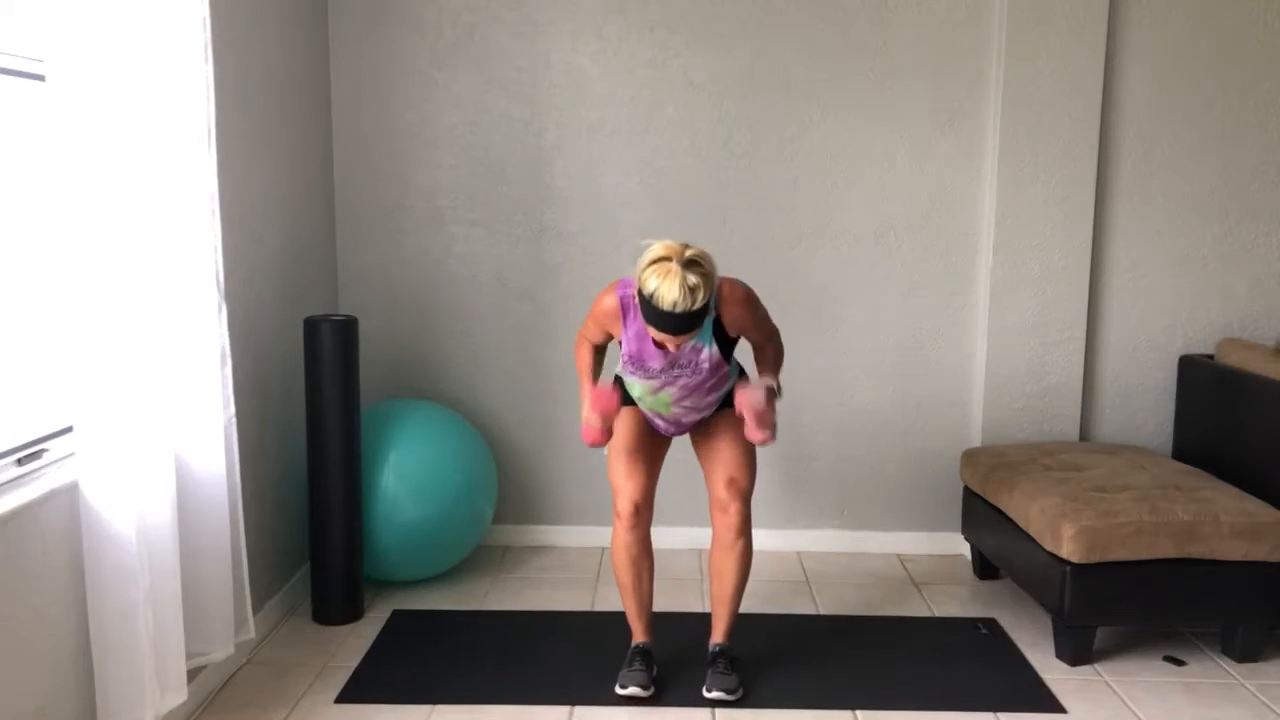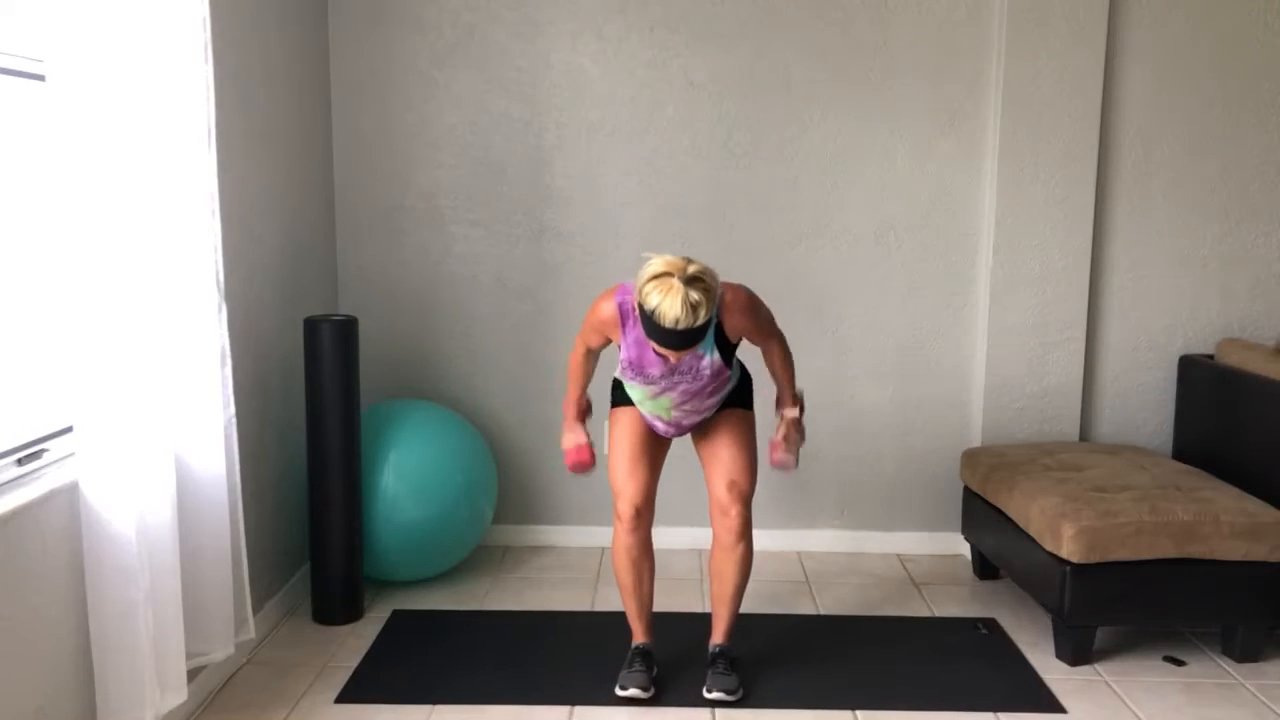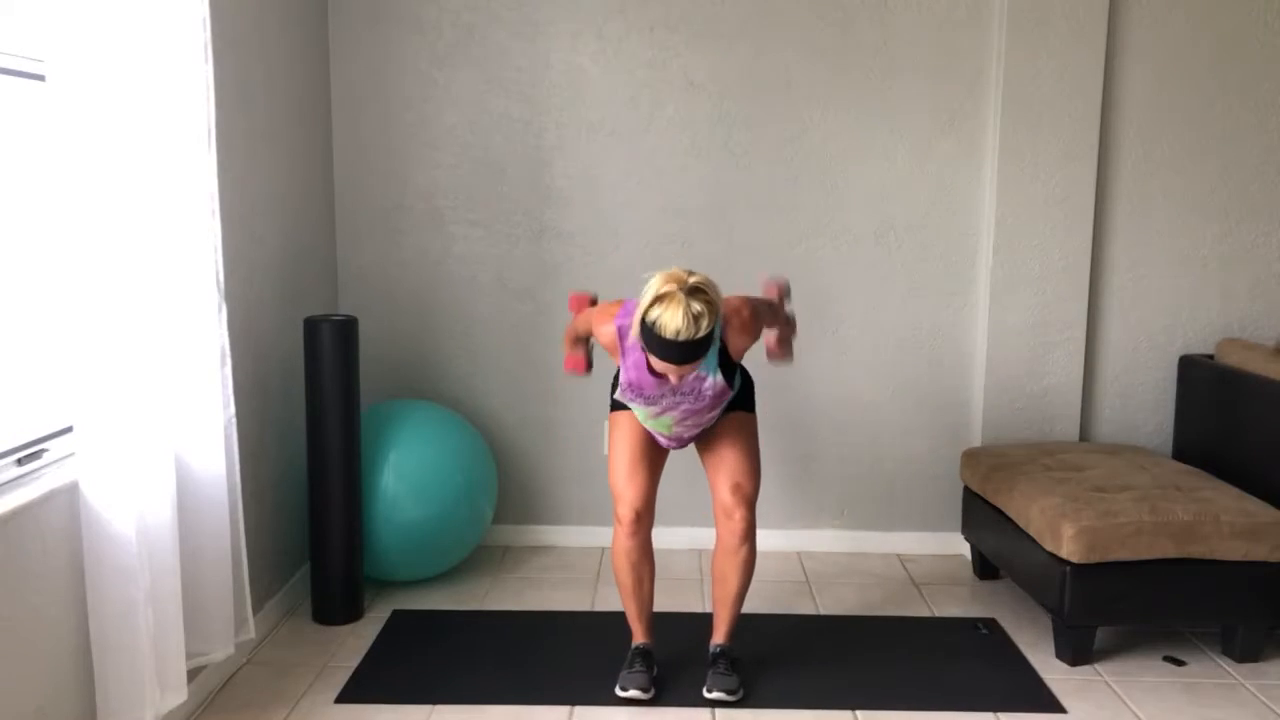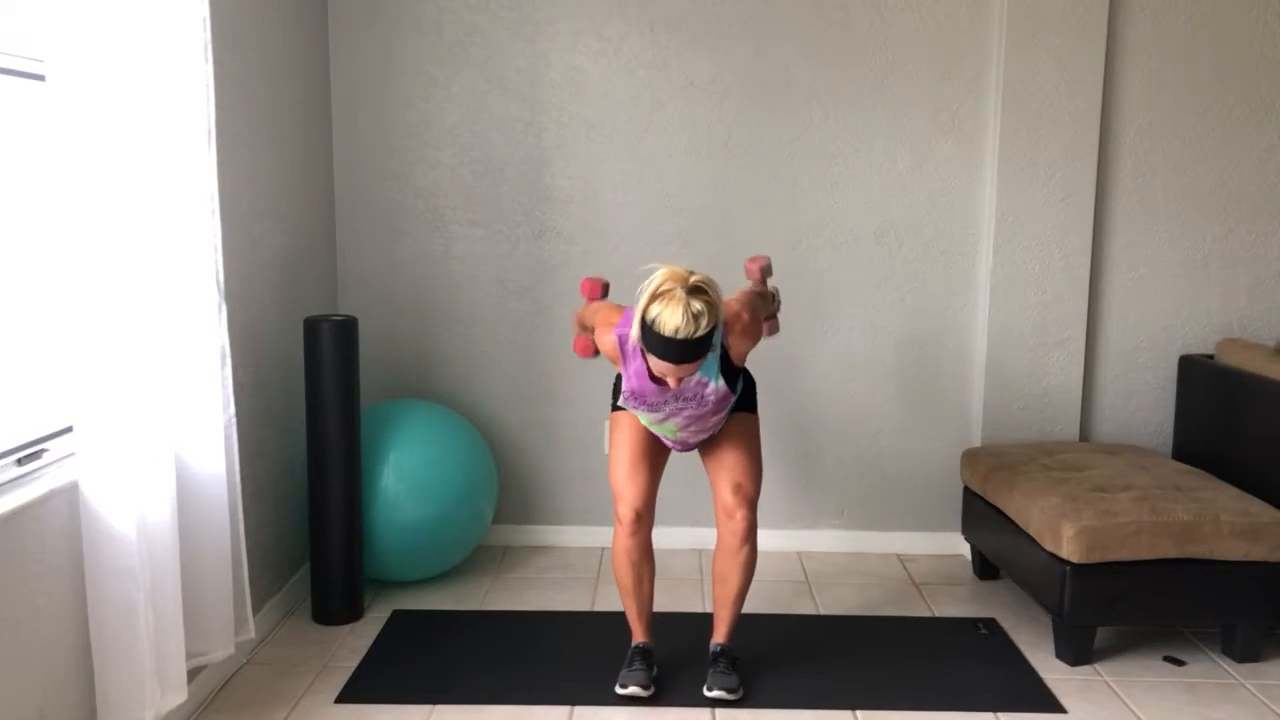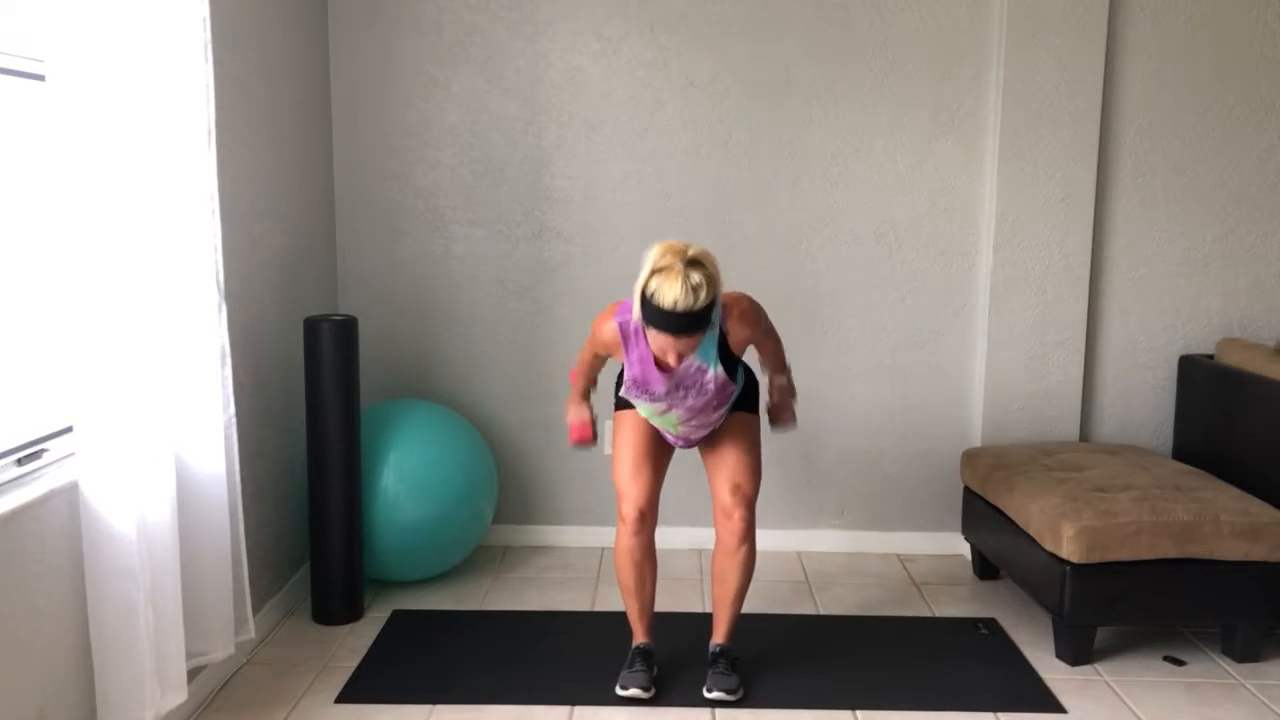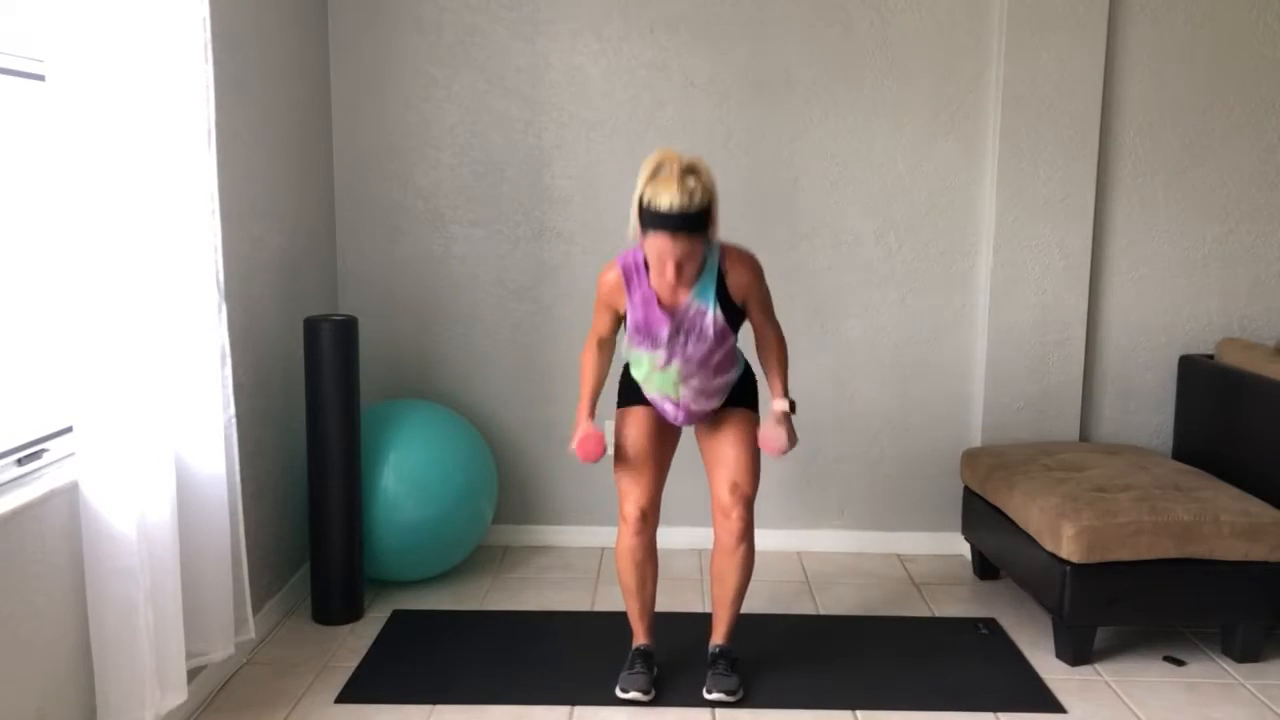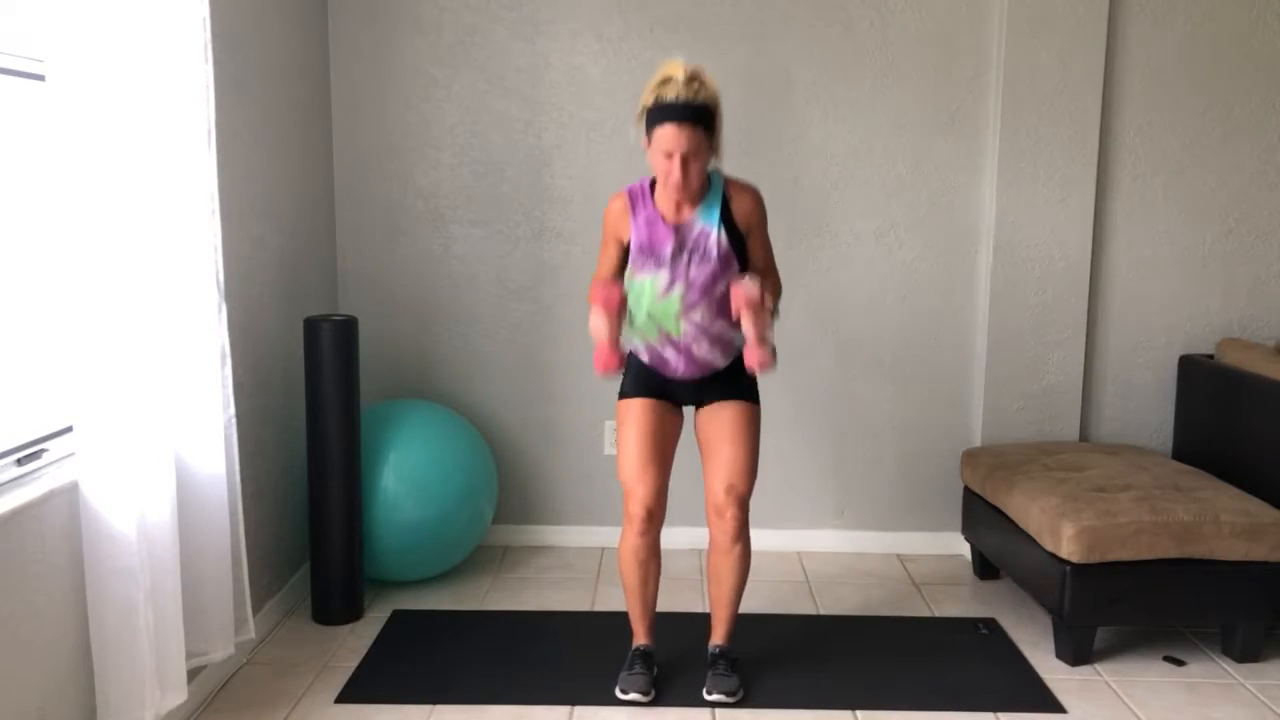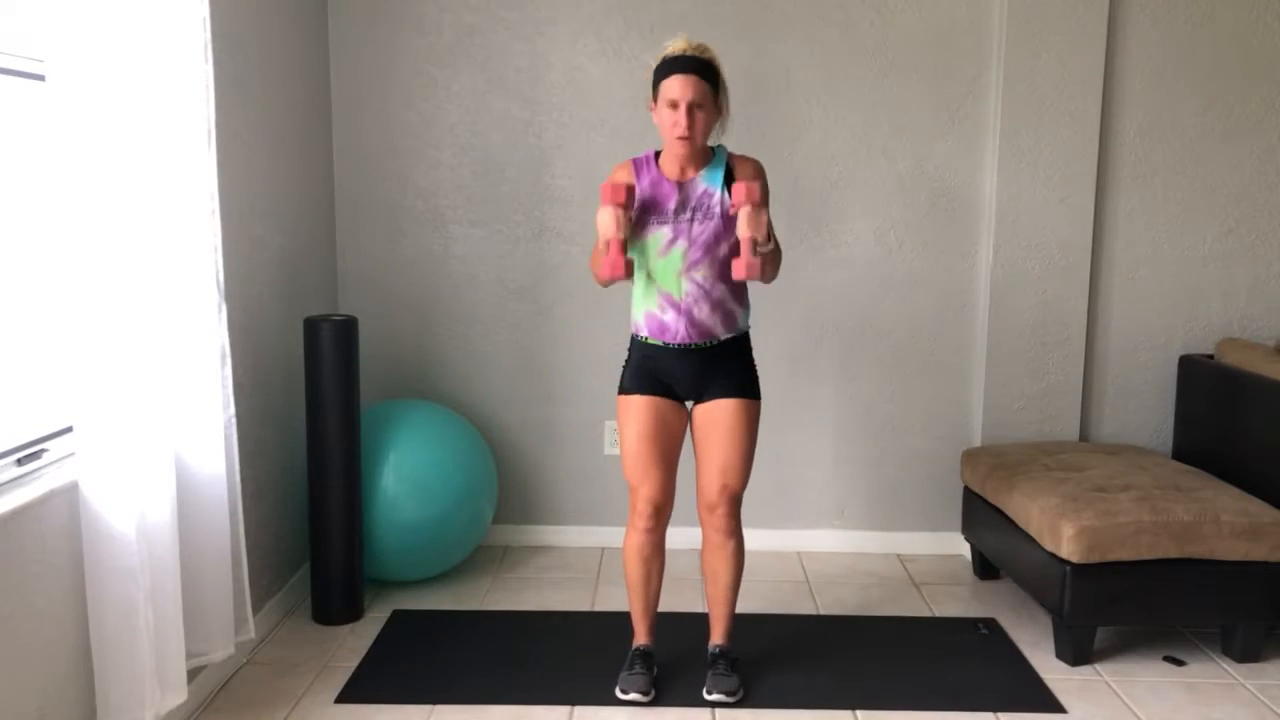
dt=0.2s
person 1, frame 1
left shoulder: (734, 300)
right shoulder: (614, 303)
left elbow: (768, 340)
right elbow: (589, 343)
left wrist: (768, 390)
right wrist: (588, 392)
left hip: (719, 402)
right hip: (640, 401)
left knee: (733, 509)
right knee: (630, 510)
left ankle: (720, 647)
right ankle: (640, 646)
person 1, frame 2
left shoulder: (736, 306)
right shoulder: (613, 309)
left elbow: (772, 341)
right elbow: (585, 350)
left wrist: (791, 410)
right wrist: (573, 418)
left hip: (722, 400)
right hip: (639, 399)
left knee: (733, 512)
right knee: (630, 512)
left ankle: (720, 647)
right ankle: (640, 646)
person 1, frame 3
left shoulder: (737, 323)
right shoulder: (614, 328)
left elbow: (772, 307)
right elbow: (580, 321)
left wrist: (782, 330)
right wrist: (575, 344)
left hip: (724, 406)
right hip: (638, 407)
left knee: (737, 516)
right knee: (630, 516)
left ankle: (720, 648)
right ankle: (640, 647)
person 1, frame 4
left shoulder: (737, 327)
right shoulder: (615, 333)
left elbow: (762, 299)
right elbow: (586, 313)
left wrist: (766, 295)
right wrist: (581, 329)
left hip: (726, 408)
right hip: (641, 410)
left knee: (738, 516)
right knee: (631, 516)
left ankle: (721, 647)
right ankle: (641, 646)
person 1, frame 5
left shoulder: (738, 318)
right shoulder: (615, 326)
left elbow: (770, 349)
right elbow: (590, 356)
left wrist: (782, 387)
right wrist: (577, 401)
left hip: (727, 410)
right hip: (647, 412)
left knee: (737, 514)
right knee: (634, 514)
left ankle: (721, 649)
right ankle: (641, 647)
person 1, frame 6
left shoulder: (738, 270)
right shoulder: (618, 277)
left elbow: (768, 333)
right elbow: (599, 340)
left wrist: (778, 405)
right wrist: (585, 413)
left hip: (726, 398)
right hip: (648, 397)
left knee: (735, 512)
right knee: (637, 514)
left ankle: (721, 648)
right ankle: (641, 646)
person 1, frame 7
left shoulder: (740, 201)
right shoulder: (625, 208)
left elbow: (769, 281)
right elbow: (607, 285)
left wrist: (766, 304)
left hip: (725, 375)
right hip: (649, 373)
left knee: (728, 509)
right knee: (641, 510)
left ankle: (720, 648)
right ankle: (641, 647)
person 1, frame 8
left shoulder: (742, 173)
right shoulder: (630, 177)
left elbow: (768, 273)
right elbow: (604, 276)
left wrist: (760, 238)
right wrist: (606, 237)
left hip: (725, 362)
right hip: (651, 361)
left knee: (720, 509)
right knee: (647, 509)
left ankle: (720, 648)
right ankle: (642, 646)
